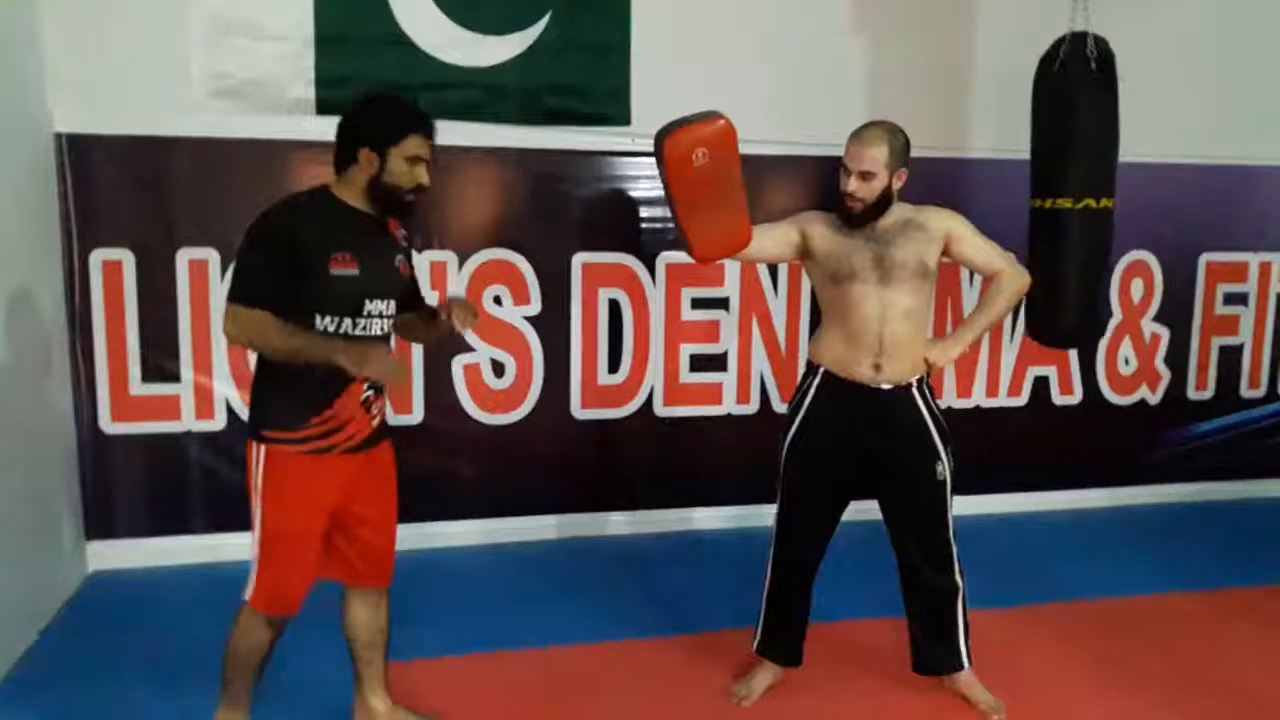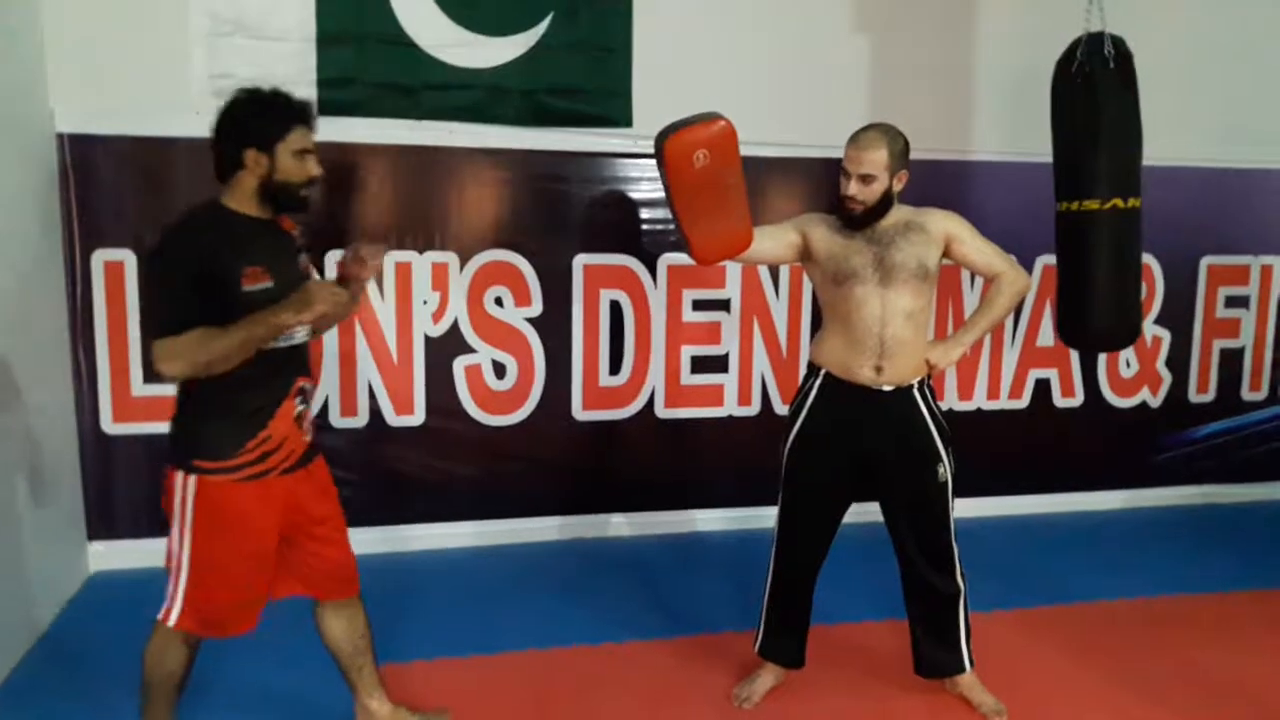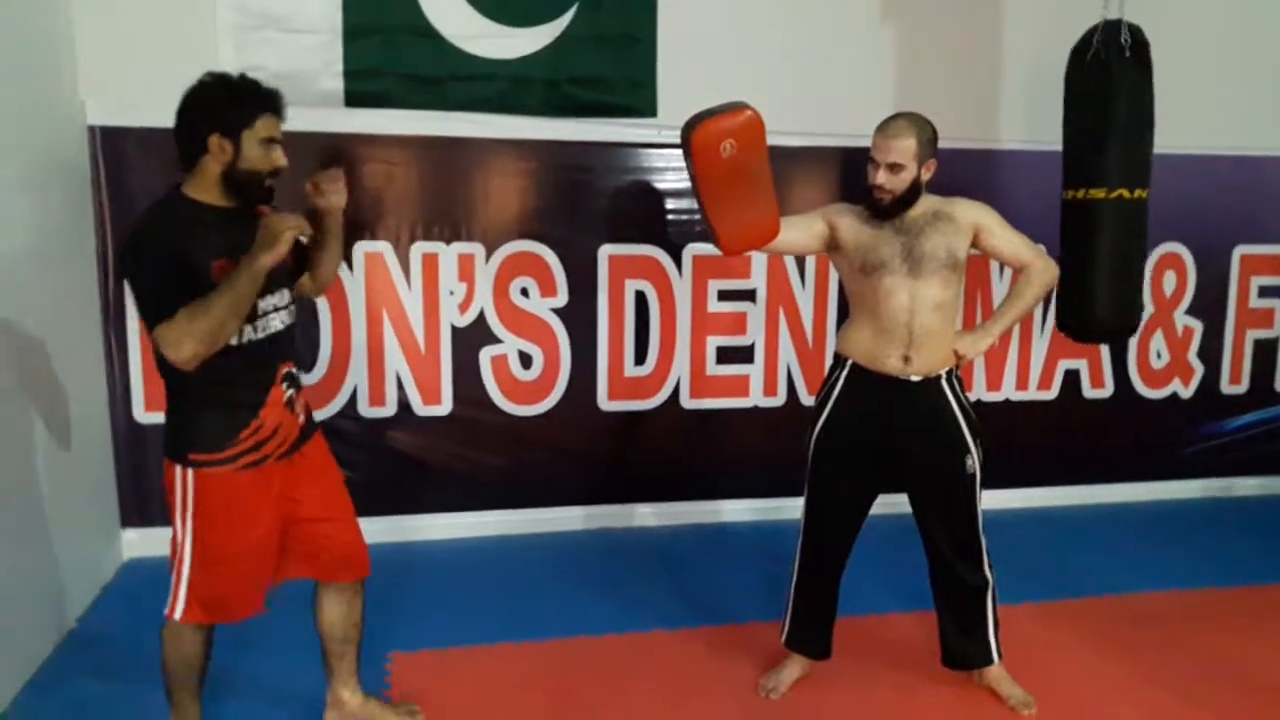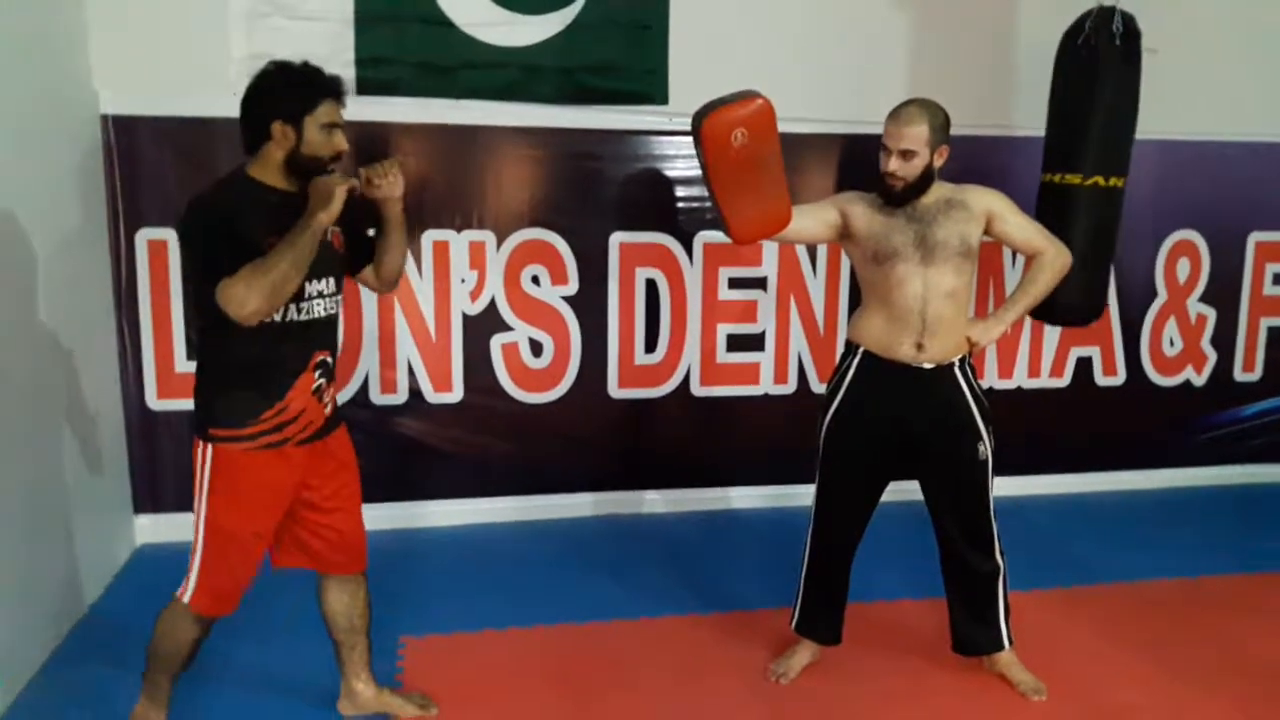
dt=0.5s
person 1, frame 1
left shoulder: (390, 233)
right shoulder: (290, 225)
left elbow: (405, 316)
right elbow: (242, 323)
left wrist: (443, 317)
right wrist: (343, 352)
left hip: (368, 439)
right hip: (293, 443)
left knee: (370, 574)
right knee: (275, 591)
person 1, frame 2
left shoulder: (282, 233)
right shoulder: (190, 244)
right elbow: (175, 360)
left wrist: (350, 285)
right wrist: (282, 312)
left hip: (295, 456)
right hip: (220, 470)
left knee: (337, 582)
right knee: (190, 612)
person 1, frame 3
left shoulder: (255, 216)
right shoulder: (160, 236)
left elbow: (314, 282)
right elbow: (184, 346)
left wrist: (331, 216)
right wrist: (257, 259)
left hip: (295, 437)
right hip: (216, 457)
left knee: (344, 563)
right knee: (199, 600)
person 1, frame 4
left shoulder: (326, 203)
right shoulder: (217, 212)
left elbow: (384, 276)
right elbow: (247, 303)
left wrist: (391, 208)
right wrist: (314, 220)
left hip: (318, 426)
right hip: (241, 436)
left knee: (344, 558)
right knee: (209, 587)
person 2, frame 1
left shoulder: (936, 226)
right shoulder: (813, 229)
left elbow: (1012, 276)
left wrist: (957, 341)
left hip: (906, 407)
right hip: (828, 403)
left knee: (929, 546)
right knee: (797, 541)
left ankle: (952, 665)
right ankle: (775, 657)
person 2, frame 2
left shoulder: (936, 228)
right shoulder: (815, 232)
left elbow: (1012, 277)
right elbow: (735, 243)
left wrist: (959, 342)
left hip: (907, 409)
right hip: (830, 405)
left knee: (931, 548)
right knee: (798, 543)
left ankle: (954, 668)
right ankle: (777, 659)
person 2, frame 3
left shoulder: (964, 217)
right shoulder: (842, 221)
left elbow: (1041, 268)
left wrist: (987, 333)
left hip: (934, 399)
right hip: (857, 394)
left knee: (958, 539)
right knee: (825, 534)
left ankle: (982, 660)
right ankle: (803, 649)
person 2, frame 4
left shoulder: (978, 204)
right shoulder: (854, 210)
left elbow: (1055, 255)
left wrist: (1001, 320)
left hip: (948, 387)
right hip: (869, 382)
left knee: (970, 525)
right knee: (836, 520)
left ankle: (993, 646)
right ankle: (813, 635)
